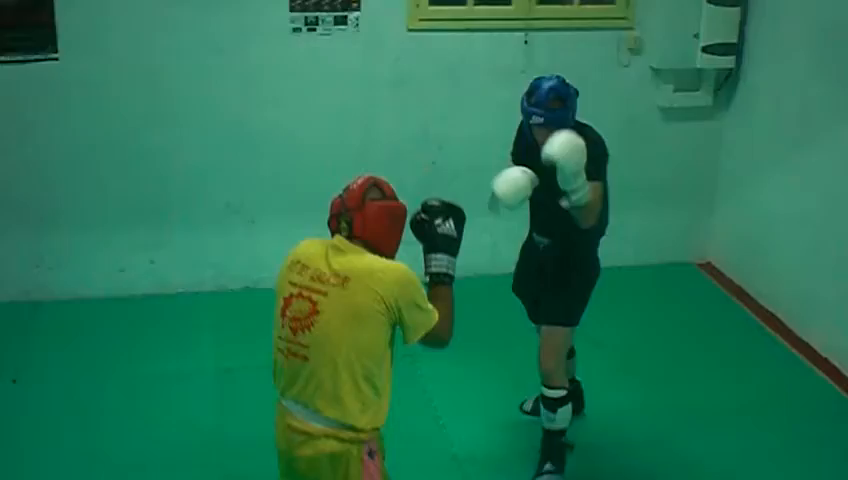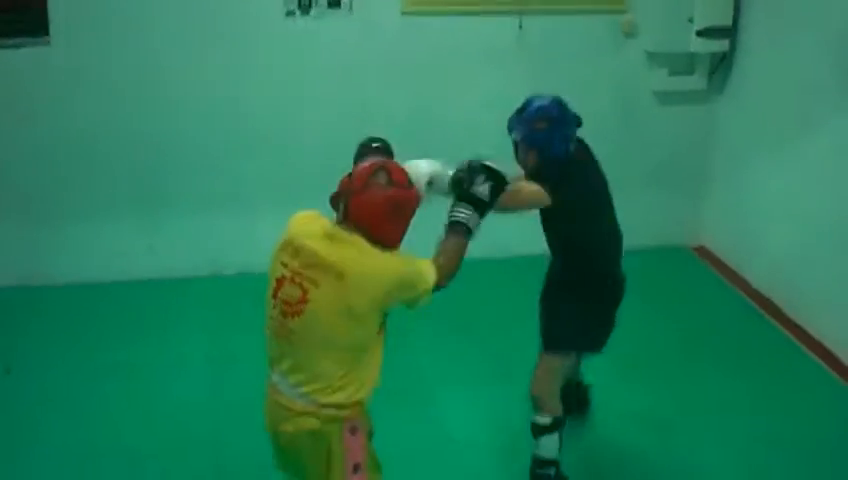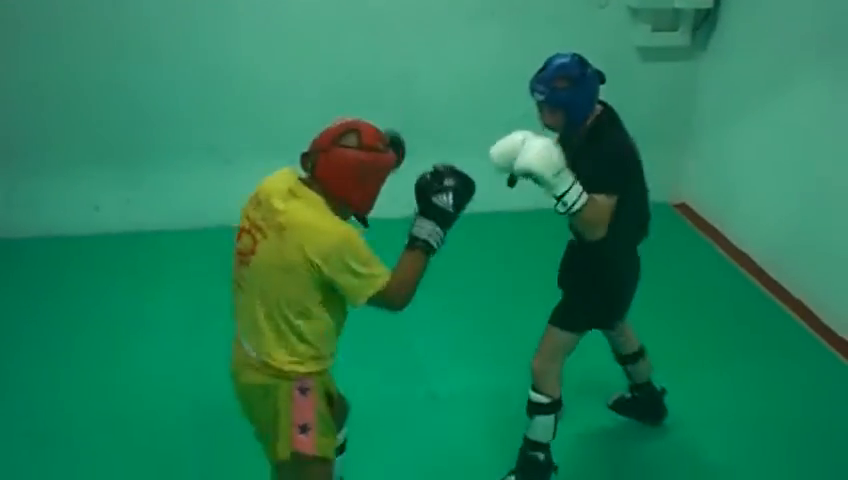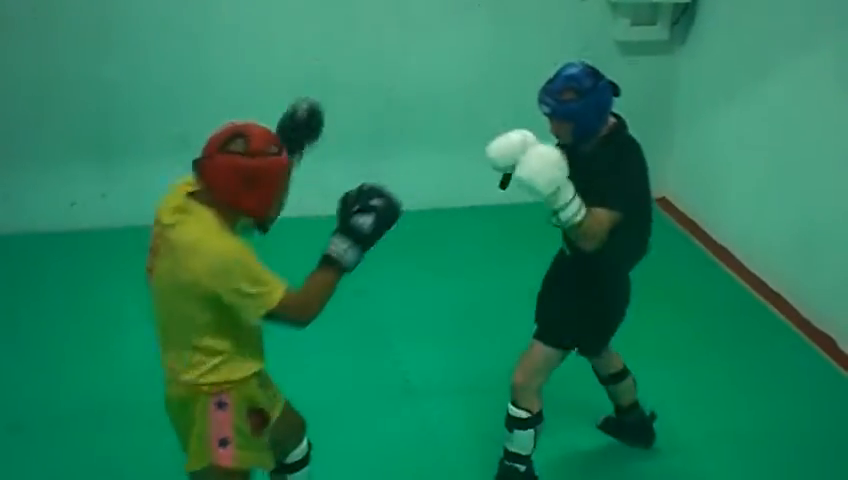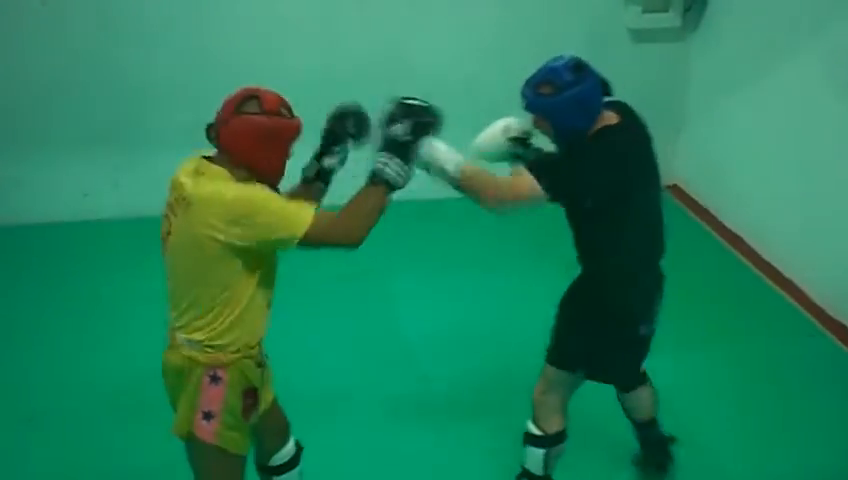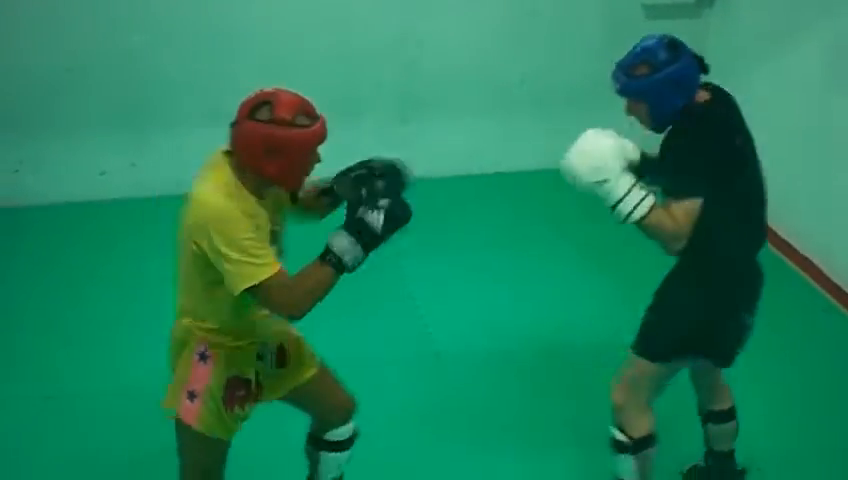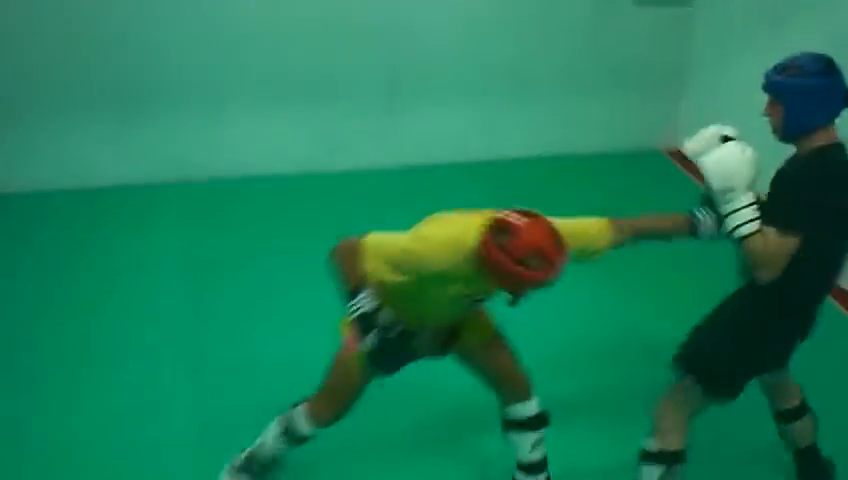
dt=0.5s
person 1, frame 1
left shoulder: (589, 145)
right shoulder: (528, 132)
left elbow: (588, 218)
right elbow: (516, 180)
left wrist: (572, 176)
right wrist: (508, 189)
left hip: (574, 257)
right hip: (539, 246)
left knee: (549, 360)
right knee: (550, 331)
right ankle: (567, 393)
person 1, frame 2
left shoulder: (573, 172)
right shoulder: (558, 157)
left elbow: (510, 200)
right elbow: (522, 188)
left hip: (592, 283)
right hip: (573, 268)
left knee: (541, 388)
right knee: (560, 343)
right ankle: (572, 393)
person 1, frame 3
left shoulder: (608, 146)
right shoulder: (585, 122)
left elbow: (594, 228)
right elbow: (554, 164)
left wrist: (559, 179)
right wrist: (527, 161)
left hip: (604, 262)
right hip: (610, 257)
left knee: (544, 365)
right knee: (614, 327)
right ankle: (647, 400)
person 1, frame 4
left shoulder: (619, 159)
right shoulder: (585, 136)
left elbow: (590, 238)
right elbow: (561, 176)
left wrist: (557, 191)
right wrist: (525, 161)
left hip: (596, 279)
right hip: (577, 266)
left knee: (525, 380)
right knee: (593, 349)
right ankle: (634, 420)
person 1, frame 5
left shoulder: (594, 157)
right shoulder: (618, 118)
left elbow: (503, 190)
right elbow: (561, 178)
left wrist: (430, 152)
right wrist: (521, 152)
left hip: (611, 290)
right hip: (637, 277)
left knee: (549, 395)
right knee: (624, 365)
person 1, frame 6
left shoulder: (693, 138)
right shoulder: (708, 102)
left elbow: (675, 235)
left wrist: (615, 183)
right wrist: (638, 164)
left hip: (708, 280)
right hip: (730, 273)
left knee: (629, 395)
right knee: (707, 373)
person 1, frame 7
left shoulder: (804, 176)
left elbow: (766, 266)
right elbow: (780, 223)
left wrist: (736, 194)
right wrist: (727, 164)
left hip: (765, 310)
right hip: (792, 307)
left knee: (673, 410)
right knee: (774, 377)
person 2, frame 1
left shoulder: (301, 254)
right shoulder: (390, 278)
right elbow: (440, 334)
right wrist: (442, 257)
left hip: (291, 428)
right hip: (341, 444)
person 2, frame 2
left shoulder: (300, 227)
right shoulder: (383, 271)
right elbow: (439, 274)
left wrist: (362, 181)
right wrist: (468, 209)
left hip: (281, 405)
right hip: (327, 421)
person 2, frame 3
left shoulder: (278, 185)
right shoulder: (330, 236)
right elbow: (395, 295)
left wrist: (378, 160)
right wrist: (432, 222)
left hip: (262, 359)
right hip: (284, 379)
left knee: (333, 414)
person 2, frame 4
left shoulder: (186, 195)
right shoulder: (218, 252)
left elbow: (262, 212)
right elbow: (299, 310)
left wrist: (290, 149)
right wrist: (350, 241)
left hip: (231, 374)
right hip: (211, 392)
left knee: (290, 433)
person 2, frame 5
left shoulder: (196, 173)
right shoulder: (236, 202)
left elbow: (277, 218)
right elbow: (348, 232)
left wrist: (328, 154)
right wrist: (394, 157)
left hip: (235, 353)
right hip: (212, 369)
left knee: (274, 438)
person 2, frame 6
left shoulder: (243, 166)
right shoulder: (219, 209)
left elbow: (301, 199)
right elbow: (291, 302)
left wrist: (340, 187)
right wrist: (354, 241)
left hip: (263, 333)
right hip: (213, 352)
left knee: (338, 409)
person 2, frame 7
left shoulder: (546, 236)
right shoulder: (437, 250)
left elbow: (625, 228)
right elbow: (344, 254)
left wrist: (699, 226)
right wrist: (369, 318)
left hip: (458, 312)
right hip: (394, 310)
left knee: (516, 387)
right knee: (330, 408)
